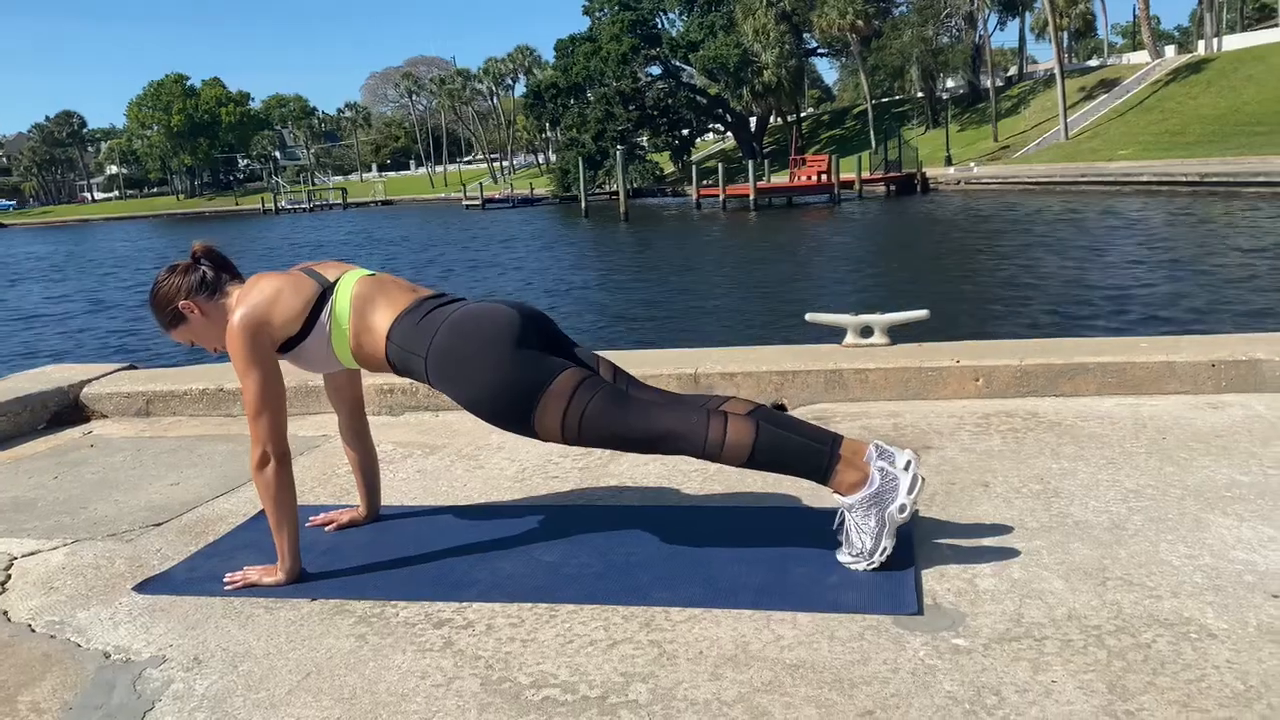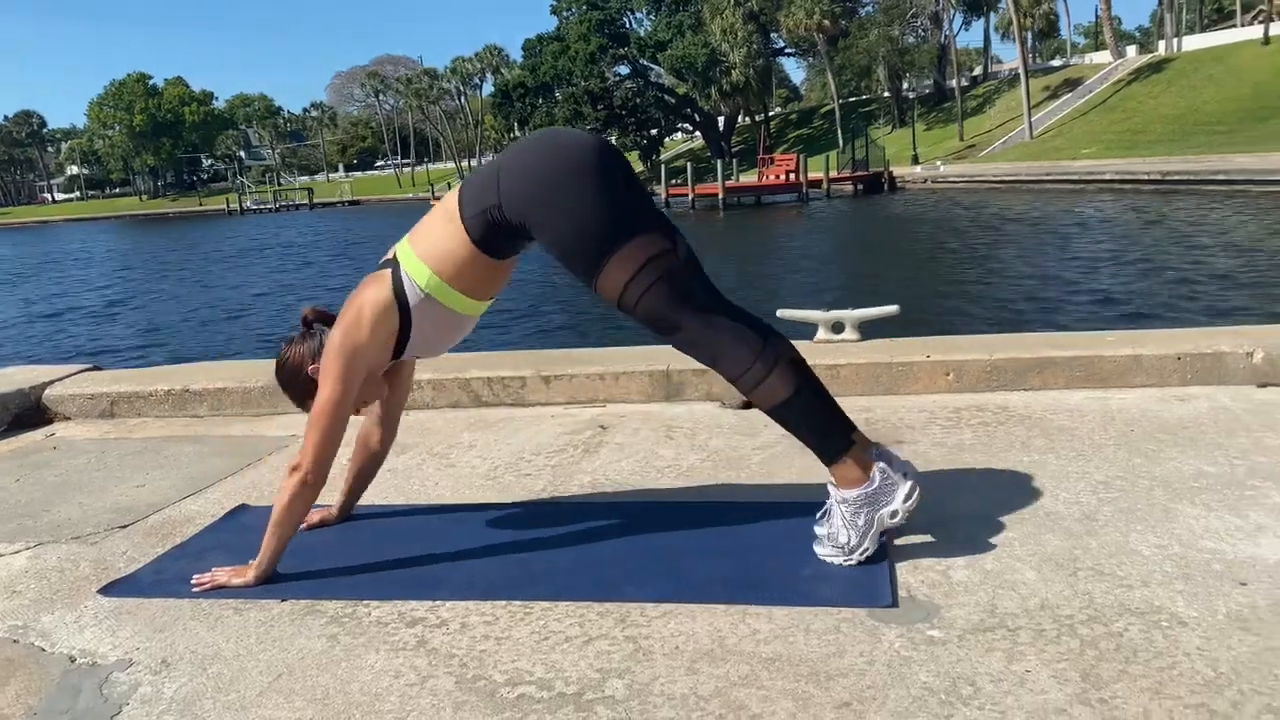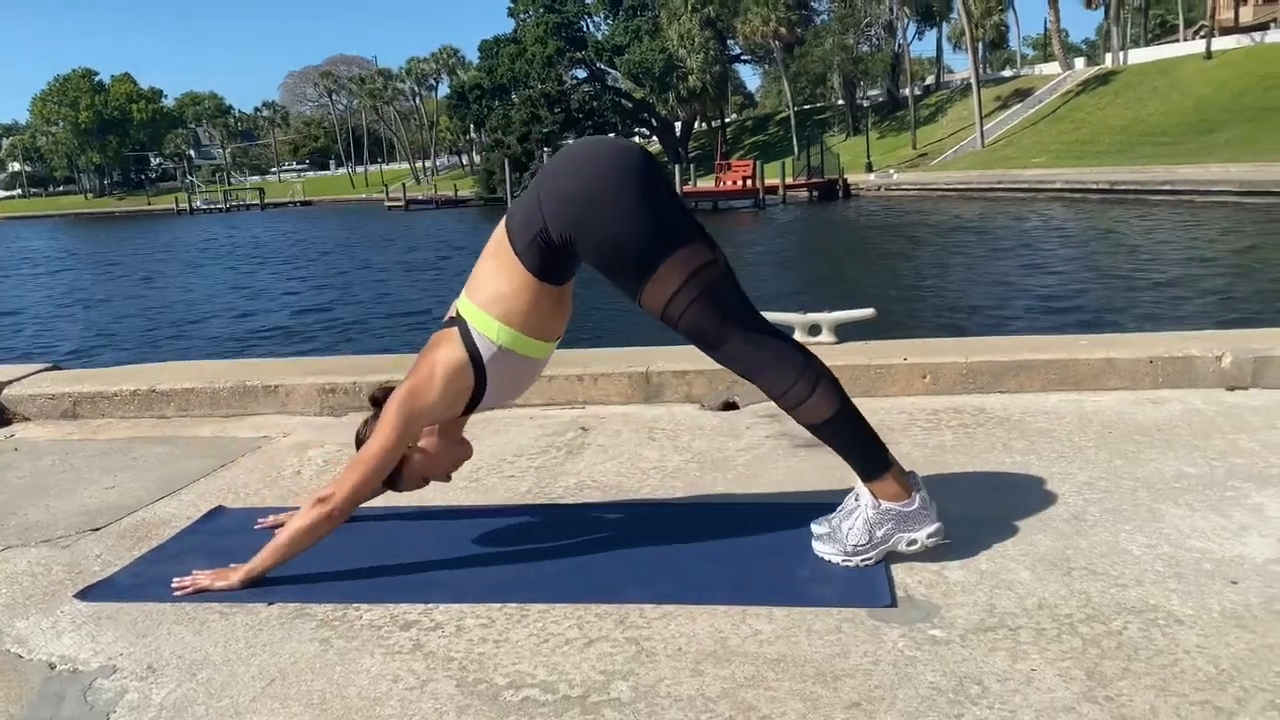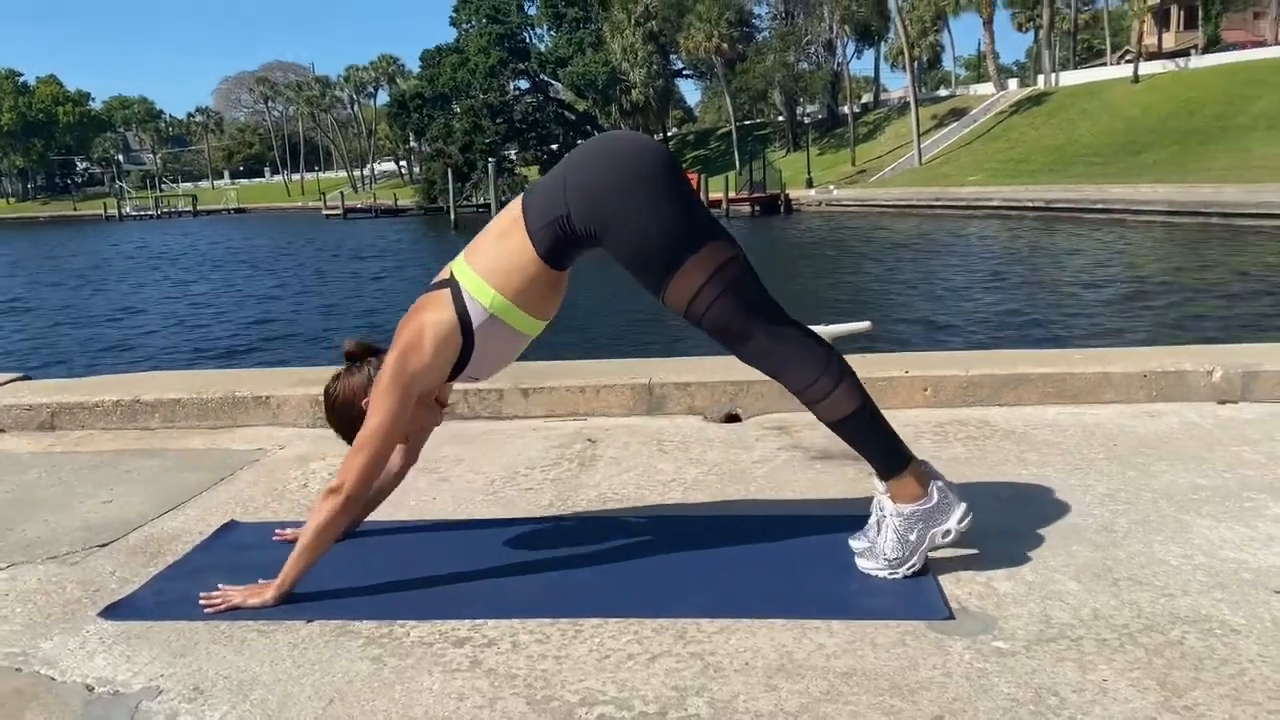
dt=0.7s
person 1, frame 1
left shoulder: (246, 318)
right shoulder: (297, 290)
left elbow: (269, 452)
right elbow: (350, 411)
left wrist: (286, 564)
right wrist: (368, 505)
left hip: (471, 357)
right hip: (496, 325)
left knee: (647, 423)
right knee: (652, 405)
left ankle: (858, 470)
right ankle: (856, 462)
person 1, frame 2
left shoulder: (354, 339)
right shoulder: (385, 333)
left elbow: (307, 466)
right elbow: (381, 435)
left wrist: (259, 567)
right wrist: (340, 509)
left hip: (547, 180)
right hip: (560, 171)
left knee: (695, 323)
right knee: (704, 315)
left ankle: (860, 478)
right ankle: (859, 459)
person 1, frame 3
left shoulder: (426, 398)
right shoulder: (439, 385)
left elbow: (336, 498)
left wrist: (245, 572)
right wrist: (312, 513)
left hip: (589, 194)
right hip: (595, 184)
left knee: (734, 337)
right knee: (737, 334)
left ankle: (895, 498)
right ankle: (880, 484)
person 1, frame 4
left shoulder: (411, 359)
right shoulder: (429, 347)
left elbow: (349, 483)
right elbow: (404, 452)
left wrist: (279, 587)
right wrist: (343, 525)
left hip: (614, 184)
right hip: (616, 176)
left knee: (757, 332)
right knee: (758, 328)
left ankle: (915, 493)
right ankle: (902, 483)
